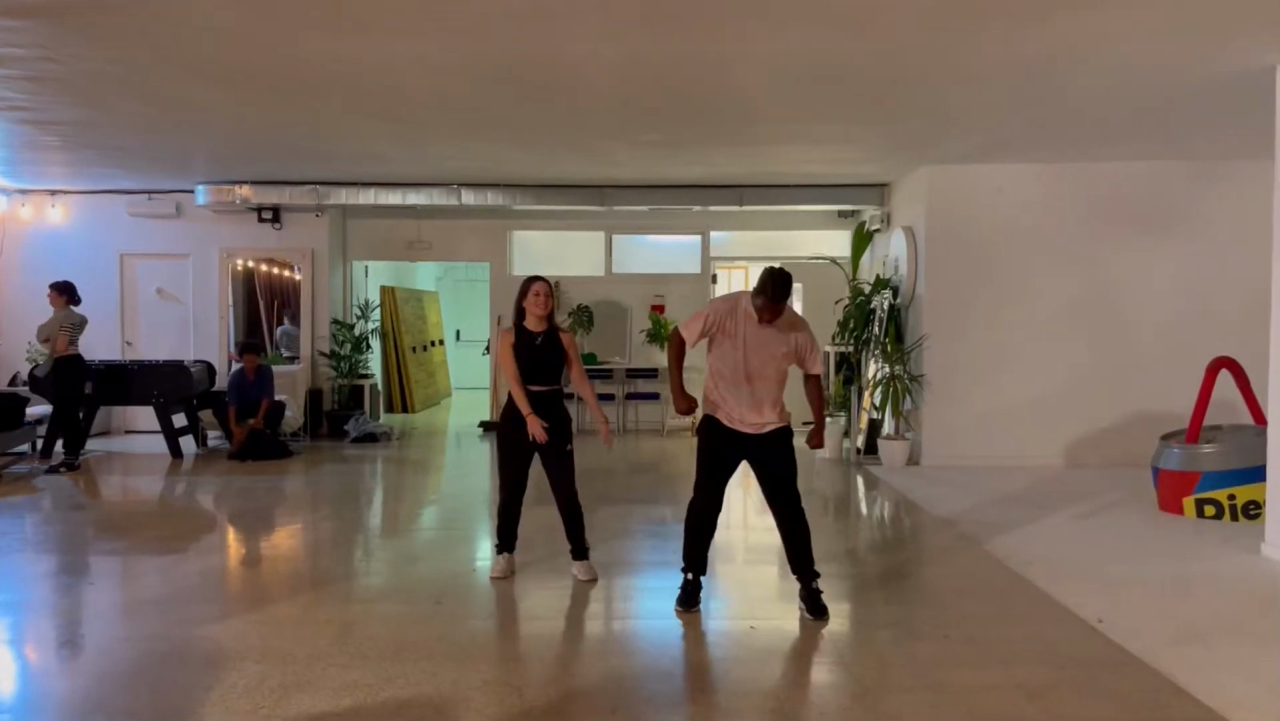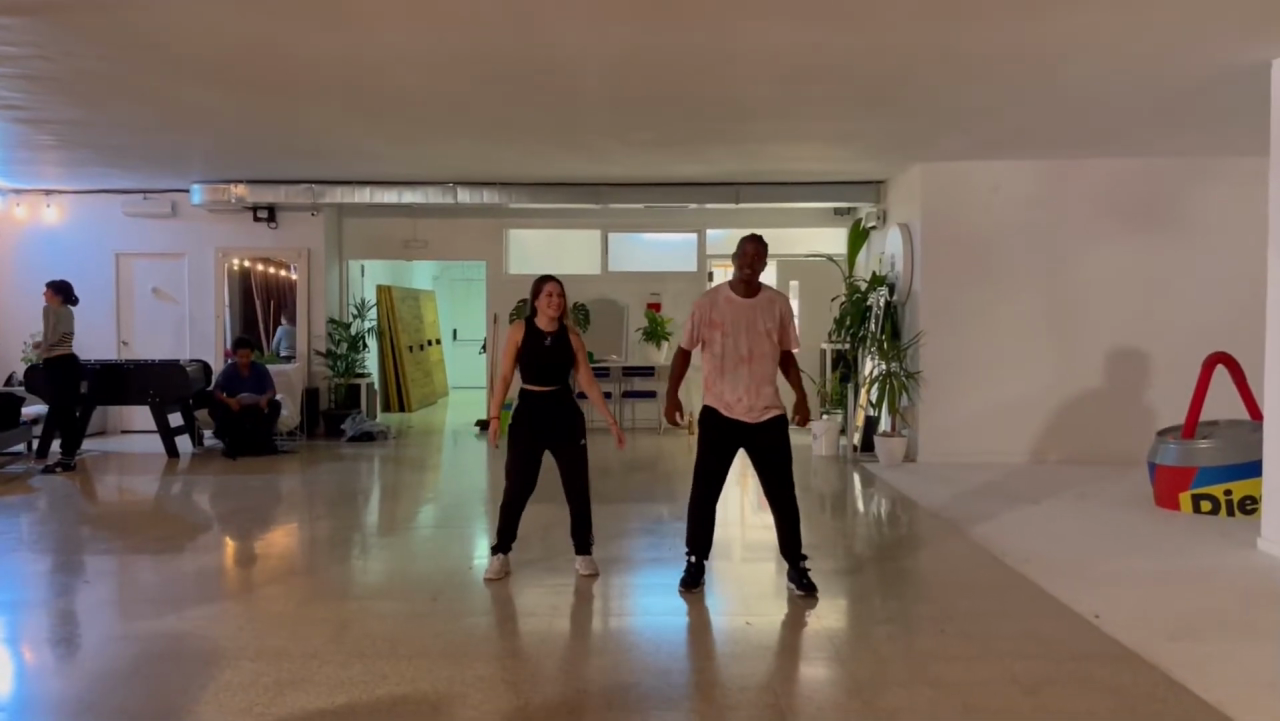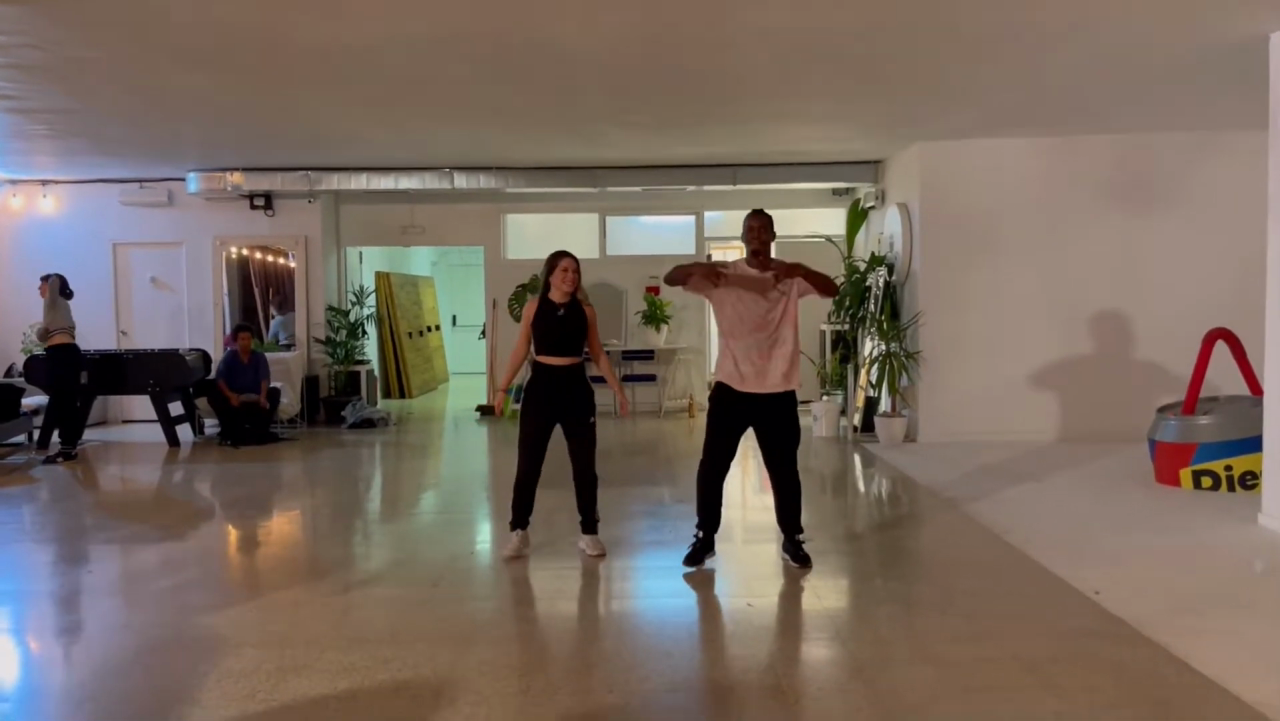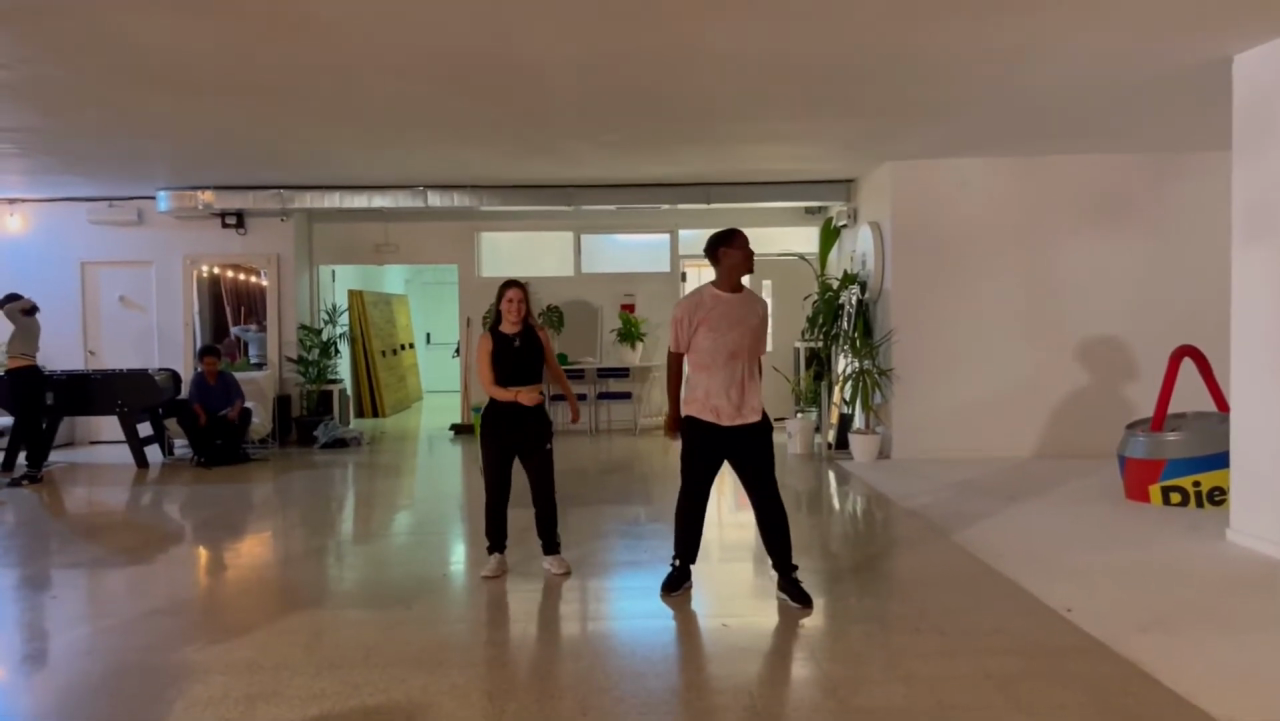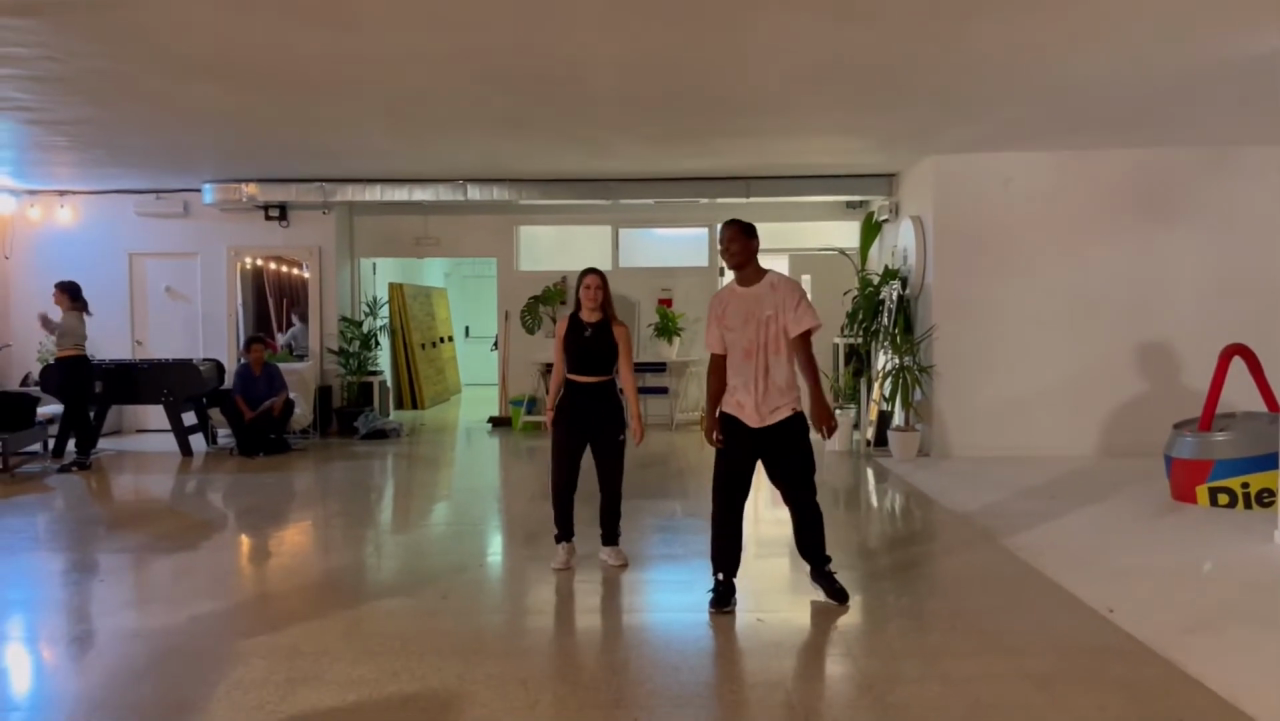
dt=1s
person 1, frame 1
left shoulder: (797, 328)
right shoulder: (724, 310)
left elbow: (812, 375)
right elbow: (678, 339)
left wrist: (819, 425)
right wrist: (678, 391)
left hip: (771, 428)
right hip: (720, 423)
left knee: (788, 506)
right knee: (704, 503)
left ankle: (808, 585)
right ankle: (691, 578)
person 1, frame 2
left shoulder: (779, 304)
right shoulder: (708, 302)
left elbow: (786, 356)
right elbow: (685, 350)
left wrist: (800, 397)
right wrist: (672, 394)
left hip: (768, 415)
right hip: (719, 413)
left knee: (782, 493)
right knee: (704, 490)
left ankle: (796, 568)
right ankle: (695, 562)
person 1, frame 3
left shoulder: (790, 276)
right shoulder: (722, 275)
left elbow: (831, 290)
right elbow: (671, 279)
left wrist: (800, 271)
right wrist: (699, 268)
left hip: (778, 391)
right hip: (730, 387)
left knee: (784, 470)
right knee: (711, 466)
left ankle: (792, 539)
right ankle: (704, 538)
person 1, frame 4
left shoulder: (758, 306)
right shoulder: (693, 304)
right elbow: (676, 360)
right wrist: (673, 412)
left hip: (749, 420)
right hip: (702, 421)
left knee: (768, 499)
right knee: (692, 497)
left ankle: (785, 575)
right ankle: (681, 567)
person 1, frame 5
left shoulder: (786, 290)
right shoulder: (720, 302)
left elbow: (802, 348)
right elbow: (718, 362)
left wrist: (818, 399)
right wrist: (711, 415)
left hip: (784, 414)
right hip: (736, 417)
left knee: (800, 497)
right knee: (726, 499)
left ankle: (821, 569)
right ankle: (724, 580)
person 2, frame 1
left shoulder: (562, 338)
right shoulder: (510, 336)
left elbow: (580, 380)
right elbow: (513, 381)
left wrist: (601, 419)
right wrist: (530, 417)
left hip: (555, 418)
right hip: (518, 419)
left knee: (566, 492)
right knee: (511, 490)
left ankle: (580, 557)
right ankle: (504, 553)
person 2, frame 2
left shoulder: (571, 337)
right shoulder: (519, 331)
left elbow: (587, 381)
right elbow: (505, 375)
left wrist: (611, 420)
right wrist: (494, 415)
left hip: (565, 414)
right hip: (528, 414)
left knee: (578, 489)
right knee: (517, 489)
left ankle: (583, 553)
right ankle: (499, 555)
person 2, frame 3
left shoulder: (584, 310)
right shoulder: (534, 306)
left elbow: (598, 354)
right elbow: (521, 350)
left wrist: (617, 390)
right wrist: (502, 388)
left hip: (575, 388)
right hip: (541, 387)
left knee: (584, 465)
right knee: (528, 463)
left ankle: (589, 532)
right ankle: (519, 531)
person 2, frame 4
left shoulder: (538, 335)
right shoulder: (488, 340)
left elbow: (554, 370)
right elbow: (488, 387)
left wrist: (572, 400)
right wrist: (519, 396)
left hip: (533, 421)
right hip: (498, 420)
left knee: (544, 491)
right knee: (496, 492)
left ankle: (551, 552)
right ankle: (496, 554)
person 2, frame 5
left shoulder: (616, 328)
right shoulder: (565, 325)
left elbow: (626, 374)
right elbow: (559, 368)
left wrist: (636, 415)
right wrist: (550, 406)
left hip: (605, 403)
right hip: (572, 403)
left knee: (611, 480)
right knee: (562, 478)
left ankle: (609, 544)
right ankle: (564, 543)
person 3, frame 1
left shoulder: (65, 316)
right shoulder: (63, 314)
left elbow: (60, 347)
left wrist: (46, 342)
right wrist: (50, 340)
left hip: (69, 368)
right hip: (65, 367)
left knee: (66, 413)
right knee: (65, 413)
left ankle: (71, 460)
right ankle: (71, 457)
person 3, frame 2
left shoulder: (63, 312)
right shoulder: (56, 313)
left elbow: (53, 333)
left wrist: (42, 344)
right wrist: (41, 344)
left hip: (64, 366)
right hip: (58, 366)
left knee: (64, 412)
right knee: (61, 412)
left ankle: (67, 460)
right ankle: (67, 457)
person 3, frame 3
left shoulder: (55, 301)
right shoulder: (58, 306)
left elbow: (54, 282)
right elbow: (45, 336)
right wrist: (42, 331)
left hip: (63, 354)
right hip: (63, 355)
left knee: (62, 402)
right knee: (64, 402)
left ankle: (68, 449)
right ankle: (68, 447)
person 3, frame 4
left shoulder: (27, 323)
right shoulder: (27, 323)
left wrist: (24, 304)
right wrist: (25, 304)
left hip: (24, 376)
right hip: (24, 376)
left knee: (28, 424)
right knee: (28, 424)
left ankle: (34, 471)
right ankle: (34, 469)
person 3, frame 5
left shoulder: (72, 314)
right shoulder: (70, 315)
left elbow: (78, 332)
right wrist: (49, 323)
left hip: (73, 365)
right hip: (71, 365)
left knee: (76, 411)
right knee: (76, 411)
left ankle: (83, 458)
right ankle: (83, 455)
